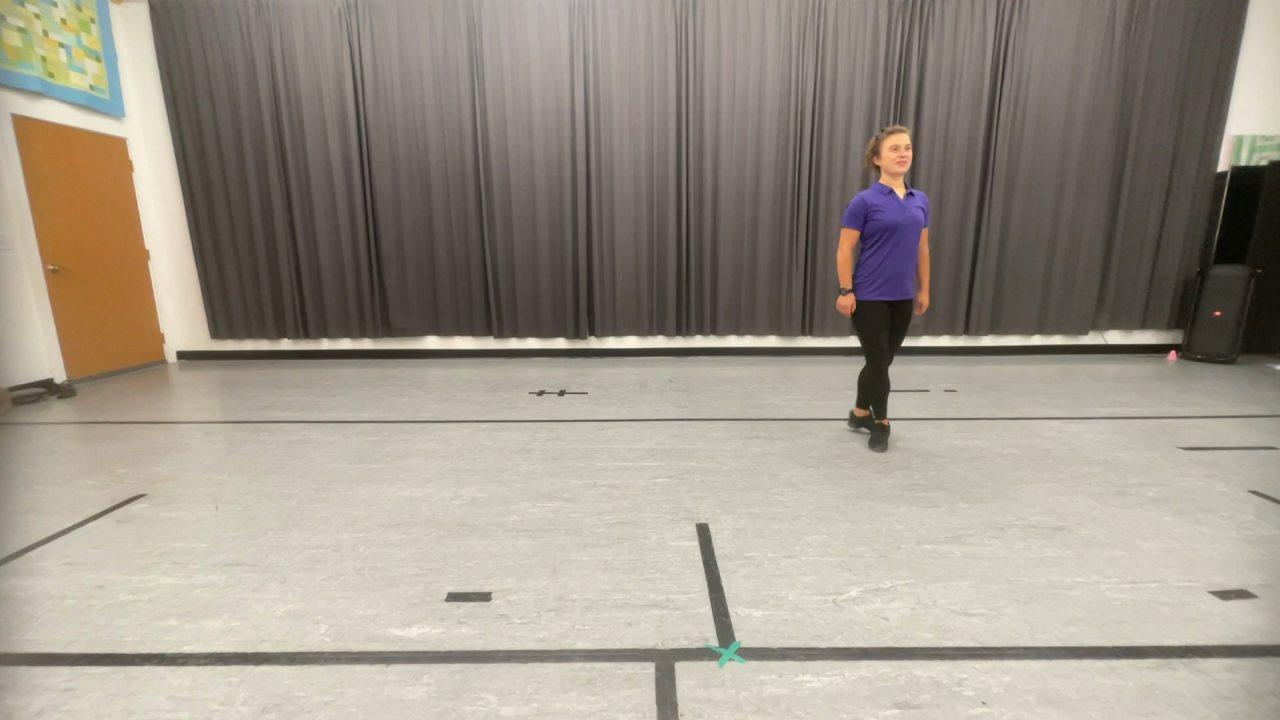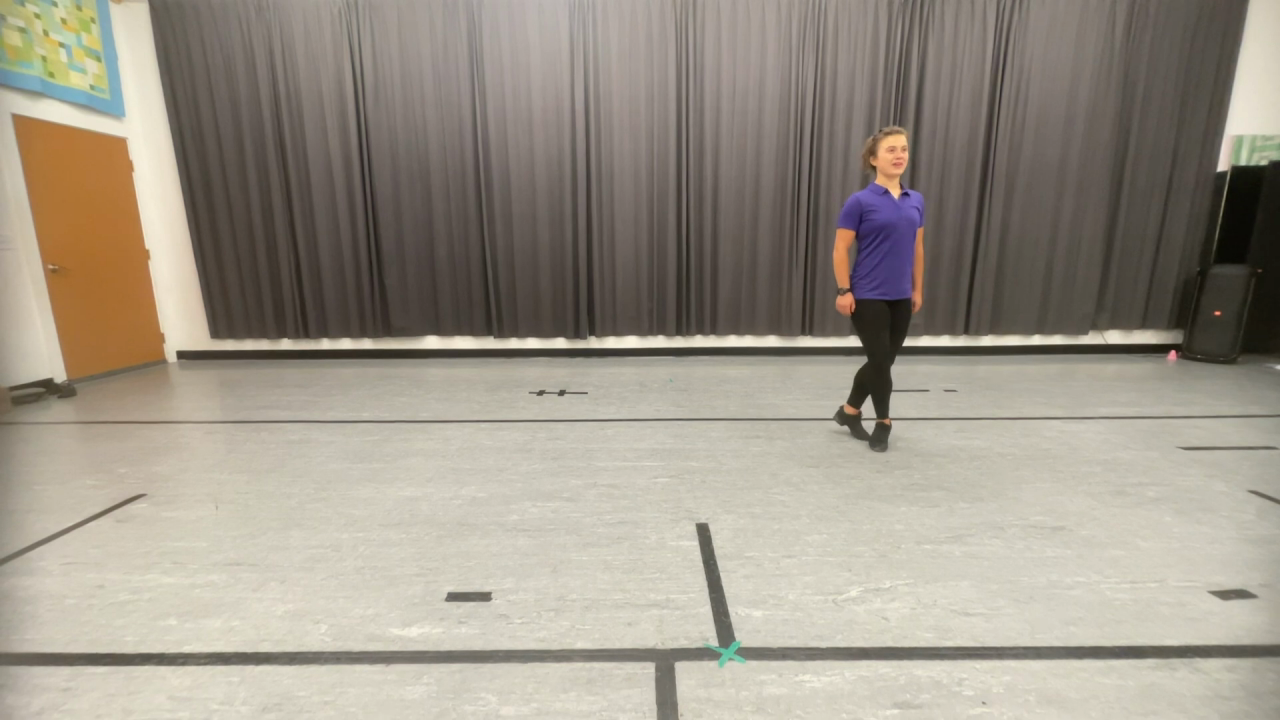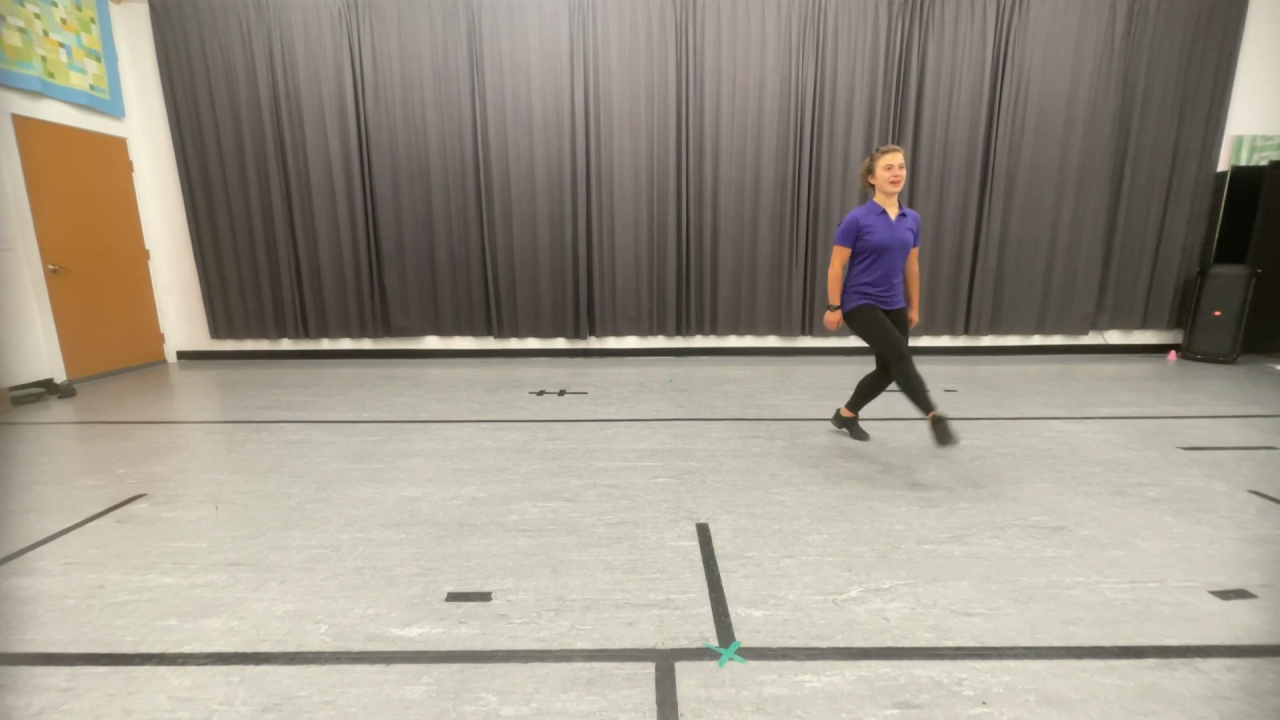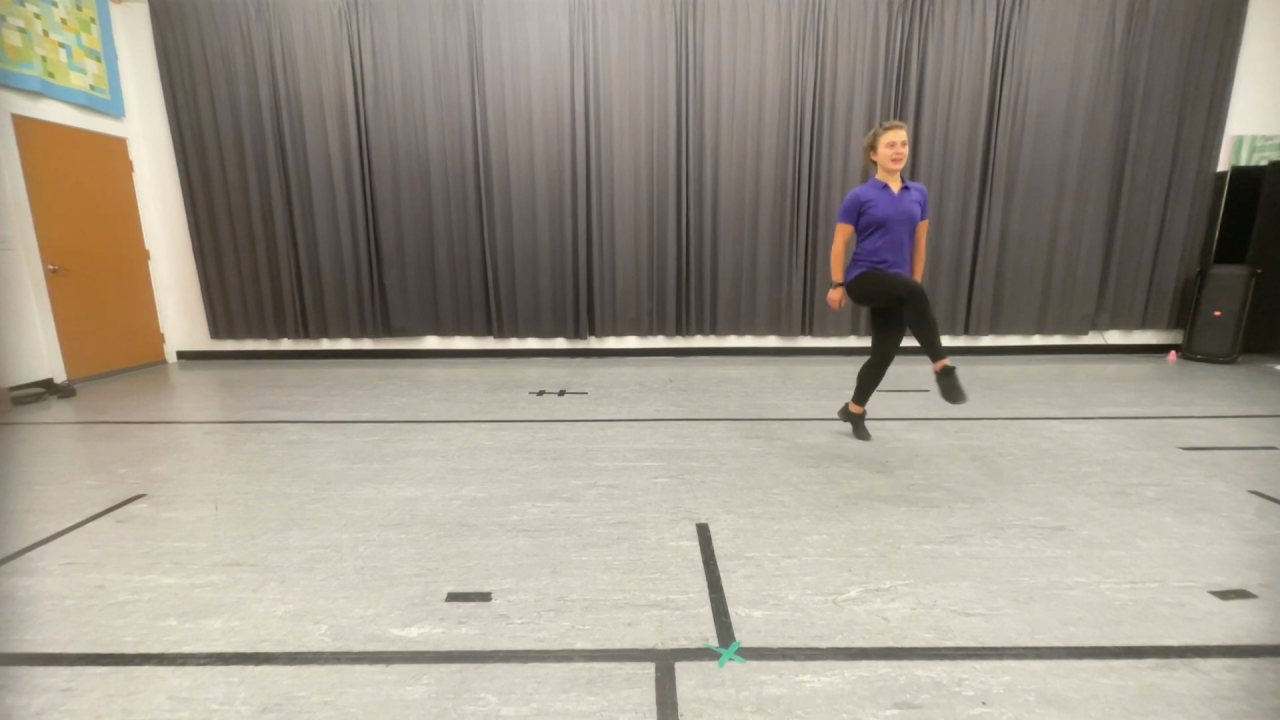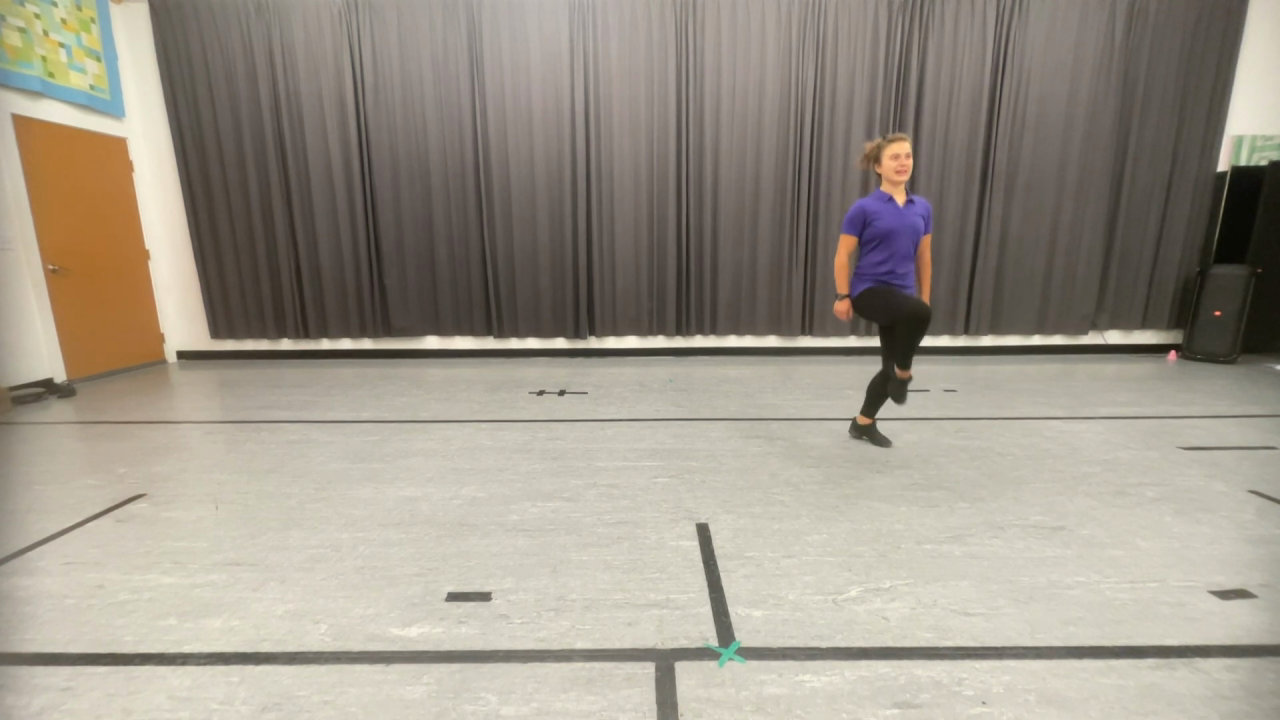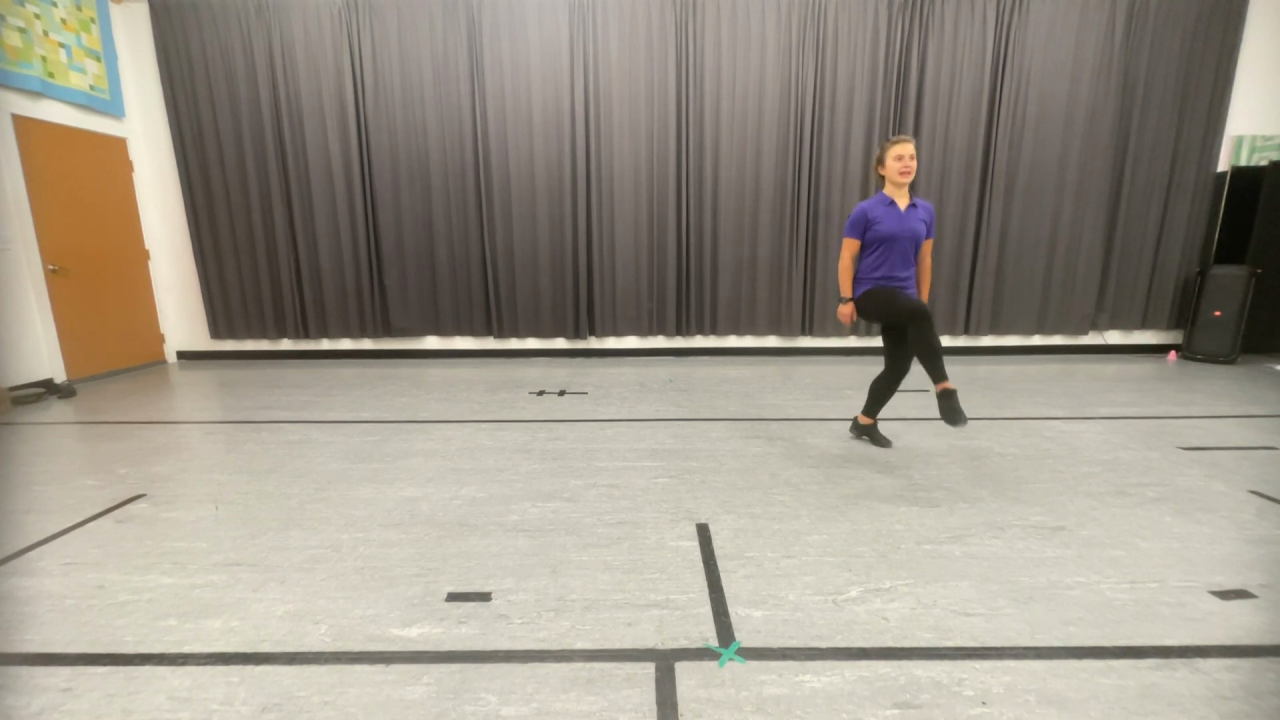
dt=0.2s
person 1, frame 1
left shoulder: (920, 201)
right shoulder: (865, 201)
left elbow: (922, 249)
right elbow: (845, 249)
left wrist: (923, 290)
right wrist: (845, 291)
left hip: (902, 296)
right hip: (869, 296)
left knee: (884, 359)
right knee: (877, 358)
left ankle: (861, 412)
right ankle: (881, 423)
person 1, frame 2
left shoulder: (916, 201)
right shoulder: (860, 201)
left elbow: (917, 249)
right elbow: (841, 249)
left wrist: (917, 289)
right wrist: (844, 291)
left hip: (900, 297)
right hip: (867, 295)
left knee: (885, 360)
right knee: (879, 358)
left ankle: (849, 411)
right ankle: (882, 423)
person 1, frame 3
left shoulder: (912, 220)
right shoulder: (856, 220)
left elbow: (911, 266)
right elbow: (837, 266)
left wrist: (913, 306)
right wrist: (834, 308)
left hip: (893, 307)
right hip: (860, 304)
left knee: (887, 370)
right knee: (898, 356)
left ankle: (847, 414)
right ankle: (935, 418)
person 1, frame 4
left shoulder: (918, 194)
right shoulder: (860, 197)
left elbow: (919, 242)
right elbow: (840, 244)
left wrist: (916, 280)
right wrist: (837, 285)
left hip: (896, 284)
right hip: (865, 277)
left knee: (884, 353)
right knee: (915, 295)
left ankle: (853, 410)
right ankle: (943, 367)
person 1, frame 5
left shoulder: (922, 208)
right shoulder: (863, 209)
left elbow: (923, 256)
right elbow: (844, 255)
left wrist: (925, 296)
right wrist: (842, 296)
left hip: (902, 292)
right hip: (868, 292)
right knee: (918, 313)
left ankle: (864, 422)
right ankle: (902, 370)
person 1, frame 6
left shoulder: (925, 212)
right shoulder: (866, 211)
left elbow: (924, 259)
right elbow: (847, 259)
left wrist: (923, 299)
right wrist: (846, 300)
left hip: (901, 297)
right hip: (871, 294)
left knee: (898, 366)
right knee: (921, 316)
left ankle: (864, 422)
right ankle: (945, 389)
